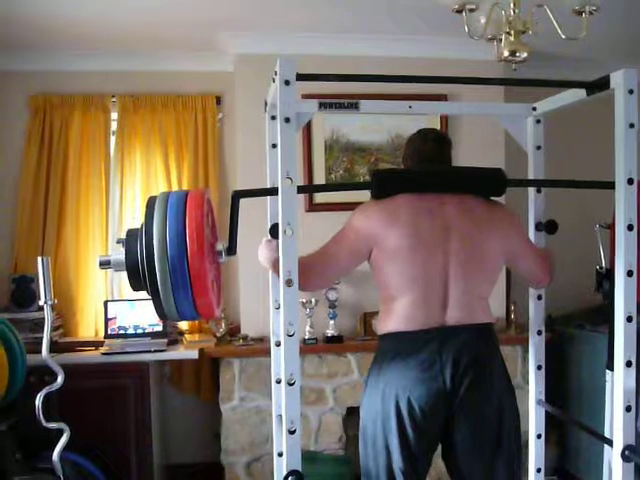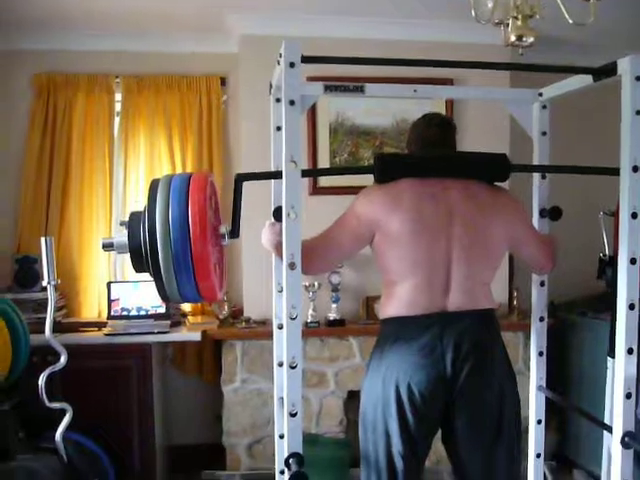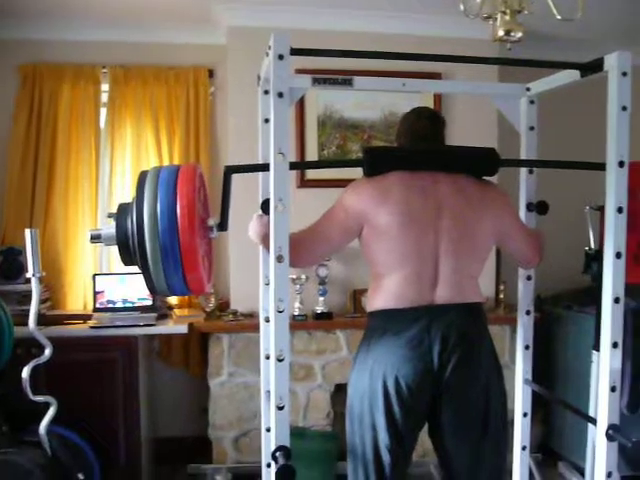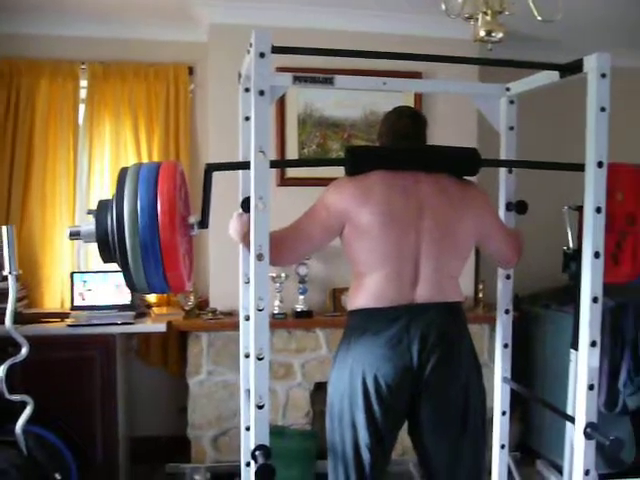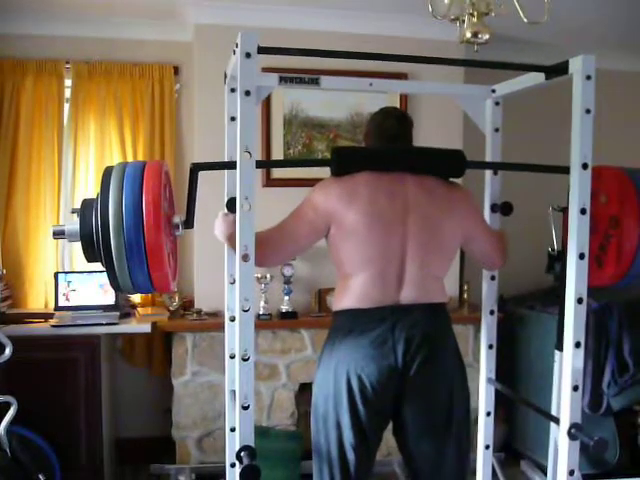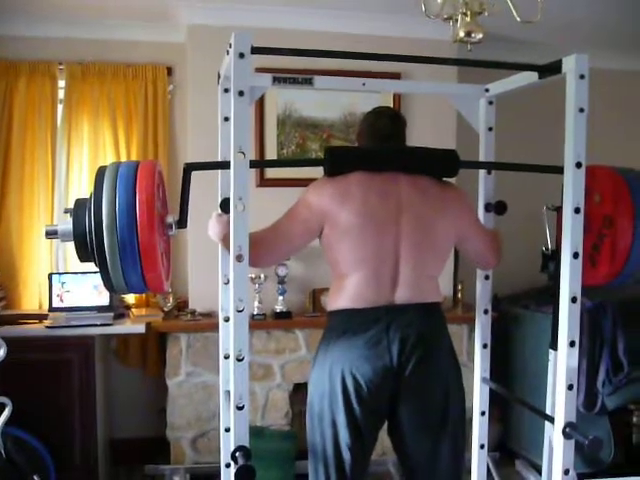
dt=0.3s
person 1, frame 1
left shoulder: (378, 215)
right shoulder: (495, 216)
left elbow: (310, 276)
right elbow: (542, 276)
left wrist: (272, 257)
right wrist: (545, 244)
left hip: (405, 362)
right hip: (479, 358)
person 1, frame 2
left shoulder: (381, 200)
right shoulder: (498, 201)
left elbow: (312, 259)
right elbow: (544, 261)
left wrist: (274, 240)
right wrist: (549, 231)
left hip: (406, 346)
right hip: (479, 342)
person 1, frame 3
left shoulder: (369, 192)
right shoulder: (487, 195)
left elbow: (300, 252)
right elbow: (531, 256)
left wrist: (261, 234)
right wrist: (536, 226)
left hip: (393, 339)
right hip: (467, 336)
person 1, frame 4
left shoulder: (351, 191)
right shoulder: (468, 195)
left elbow: (281, 250)
right elbow: (510, 255)
left wrist: (243, 232)
right wrist: (515, 226)
left hip: (374, 338)
right hip: (447, 336)
person 1, frame 5
left shoulder: (338, 192)
right shoulder: (452, 196)
left elbow: (267, 251)
right elbow: (495, 257)
left wrist: (228, 232)
right wrist: (500, 226)
left hip: (359, 337)
right hip: (432, 337)
person 1, frame 6
left shoulder: (331, 192)
right shoulder: (446, 196)
left elbow: (261, 251)
right elbow: (489, 256)
left wrist: (222, 232)
right wrist: (493, 226)
left hip: (354, 339)
right hip: (426, 337)
